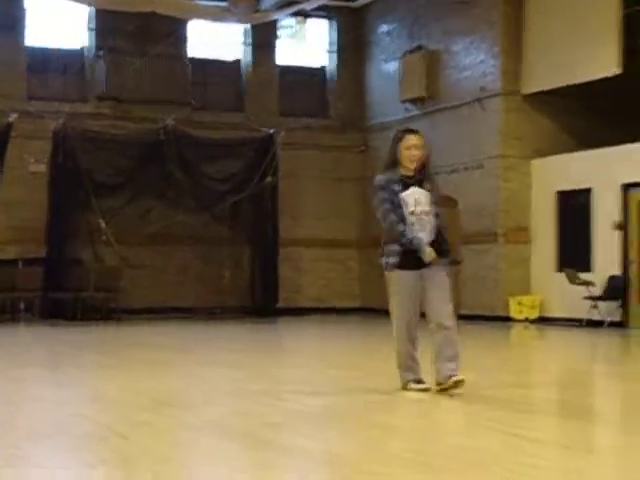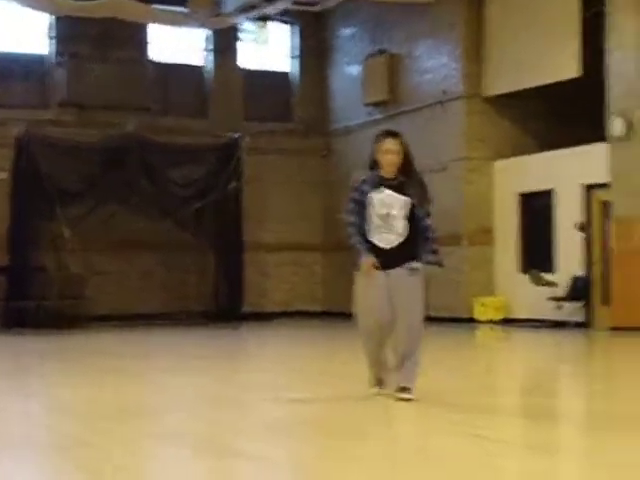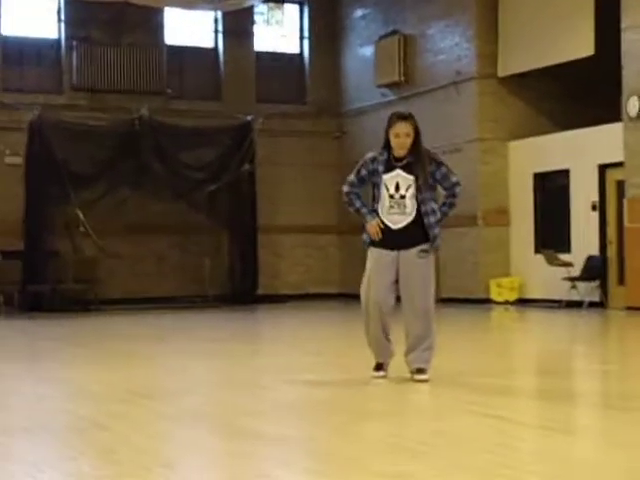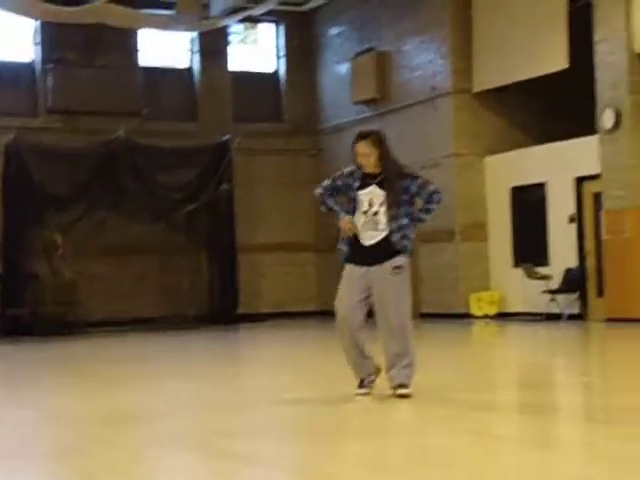
dt=0.4s
person 1, frame 1
left shoulder: (428, 182)
right shoulder: (385, 183)
left elbow: (438, 220)
right elbow: (391, 222)
left wrist: (446, 253)
right wrist: (419, 247)
left hip: (435, 260)
right hip: (402, 260)
left knee: (443, 317)
right knee: (405, 322)
left ankle: (447, 373)
right ankle: (409, 375)
person 1, frame 2
left shoulder: (414, 183)
right shoulder: (364, 184)
left elbow: (424, 221)
right elbow: (352, 221)
left wrist: (429, 253)
right wrist: (363, 253)
left hip: (407, 263)
right hip: (373, 262)
left knee: (407, 323)
right knee: (374, 321)
left ankle: (404, 381)
right ankle: (380, 371)
person 1, frame 3
left shoulder: (428, 162)
right shoulder: (374, 162)
left elbow: (454, 188)
right elbow: (349, 188)
left wrist: (435, 219)
right wrist: (367, 216)
left hip: (417, 244)
right hip: (381, 243)
left knee: (419, 305)
right knee: (374, 303)
left ankle: (419, 362)
right ankle: (382, 356)
person 1, frame 4
left shoulder: (402, 179)
right shoulder: (351, 176)
left elbow: (434, 195)
right elbow: (322, 191)
left wrist: (410, 224)
right wrist: (340, 214)
left hip: (390, 258)
right hip: (356, 260)
left knee: (394, 320)
right knee: (346, 318)
left ankle: (401, 377)
right ankle: (366, 371)
